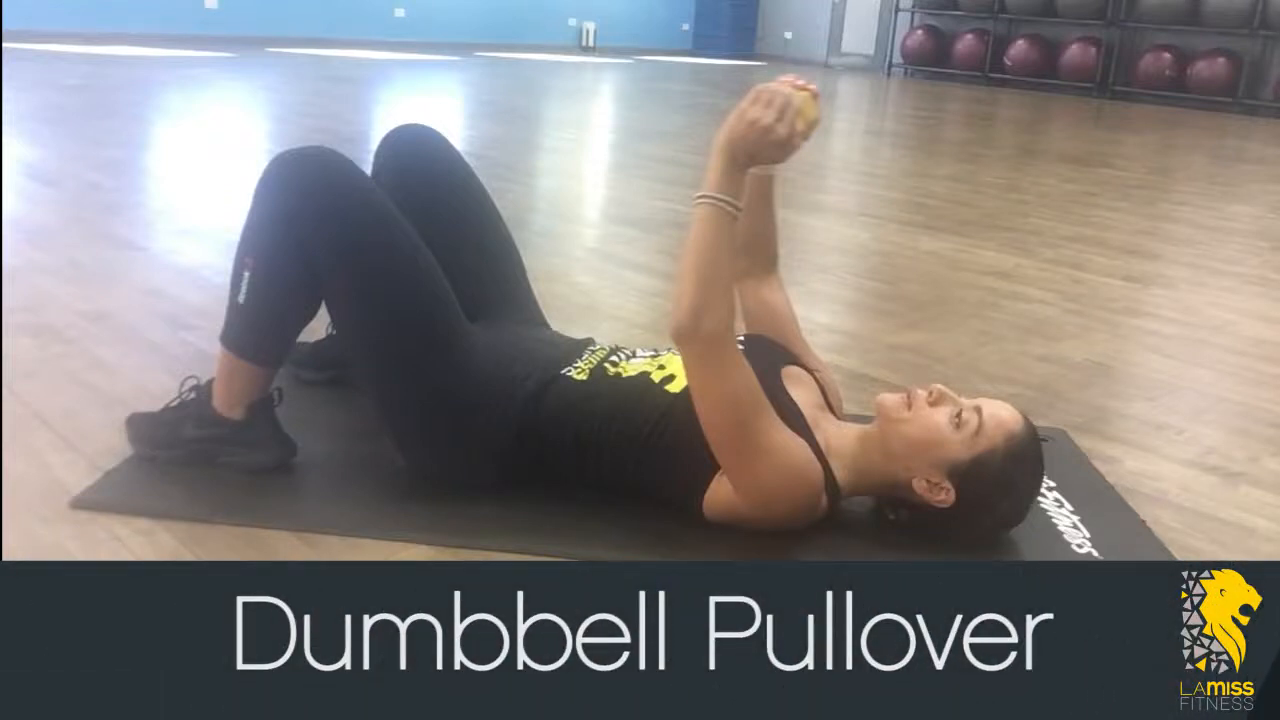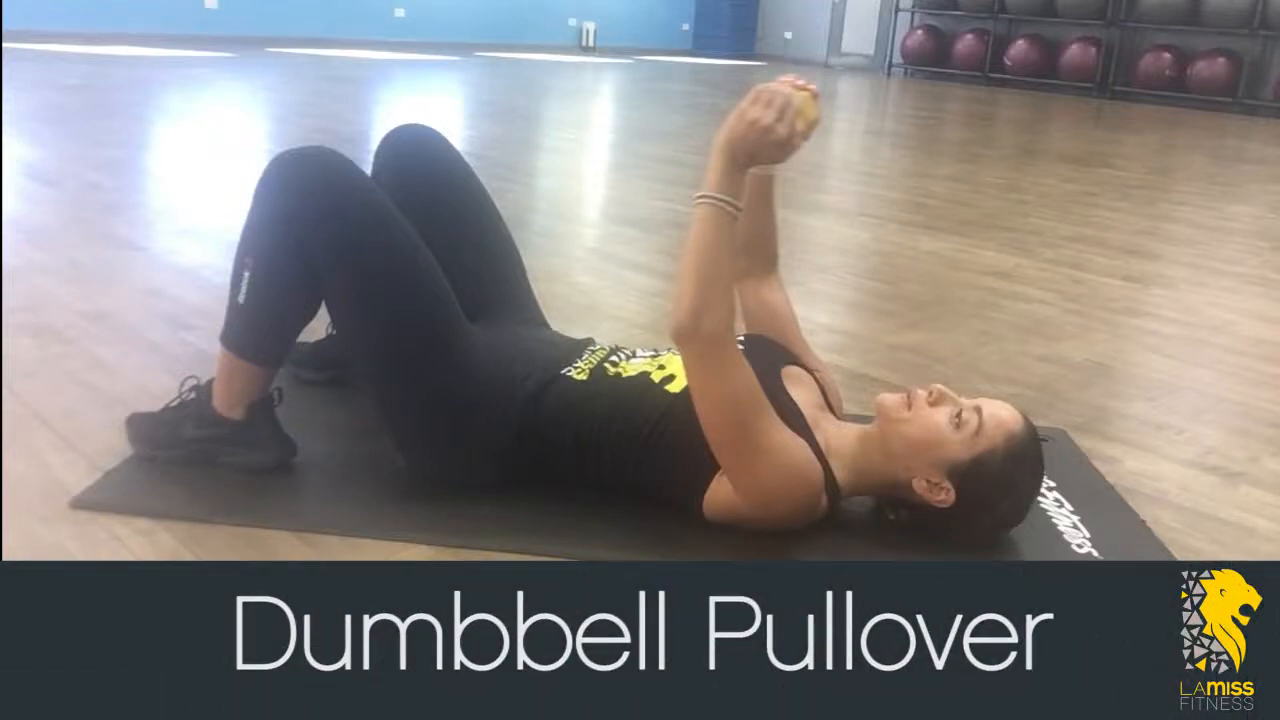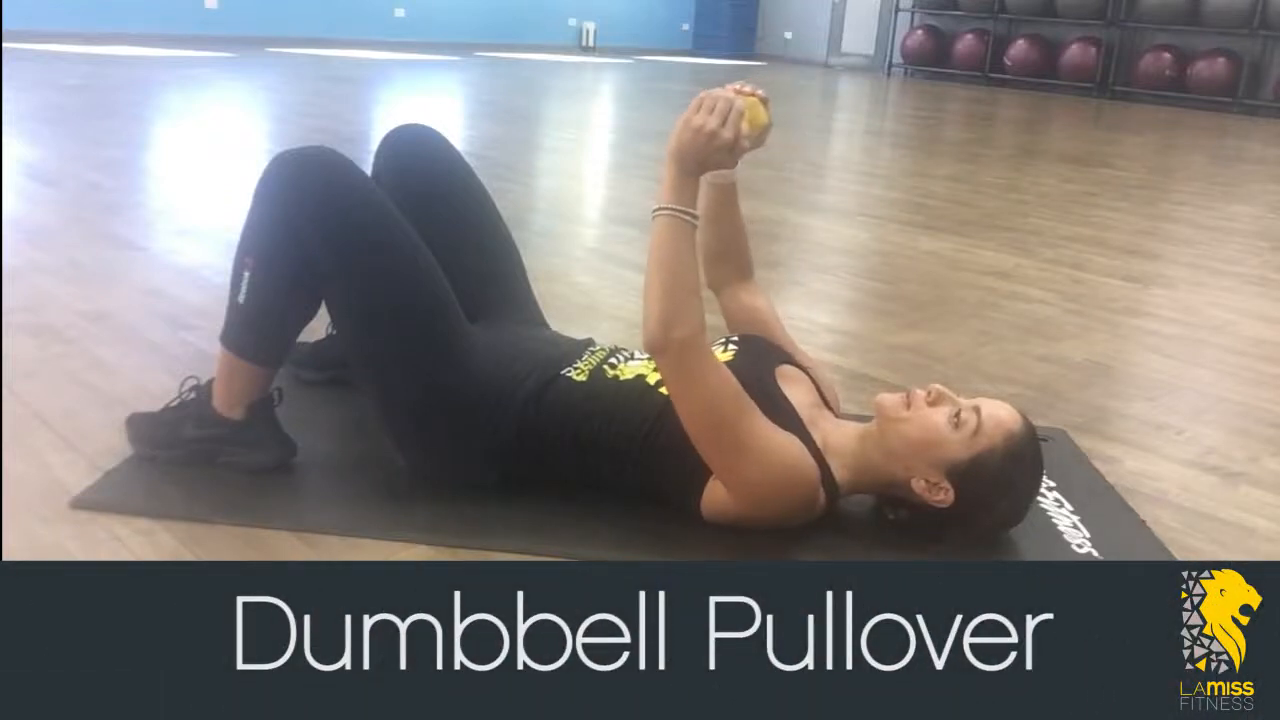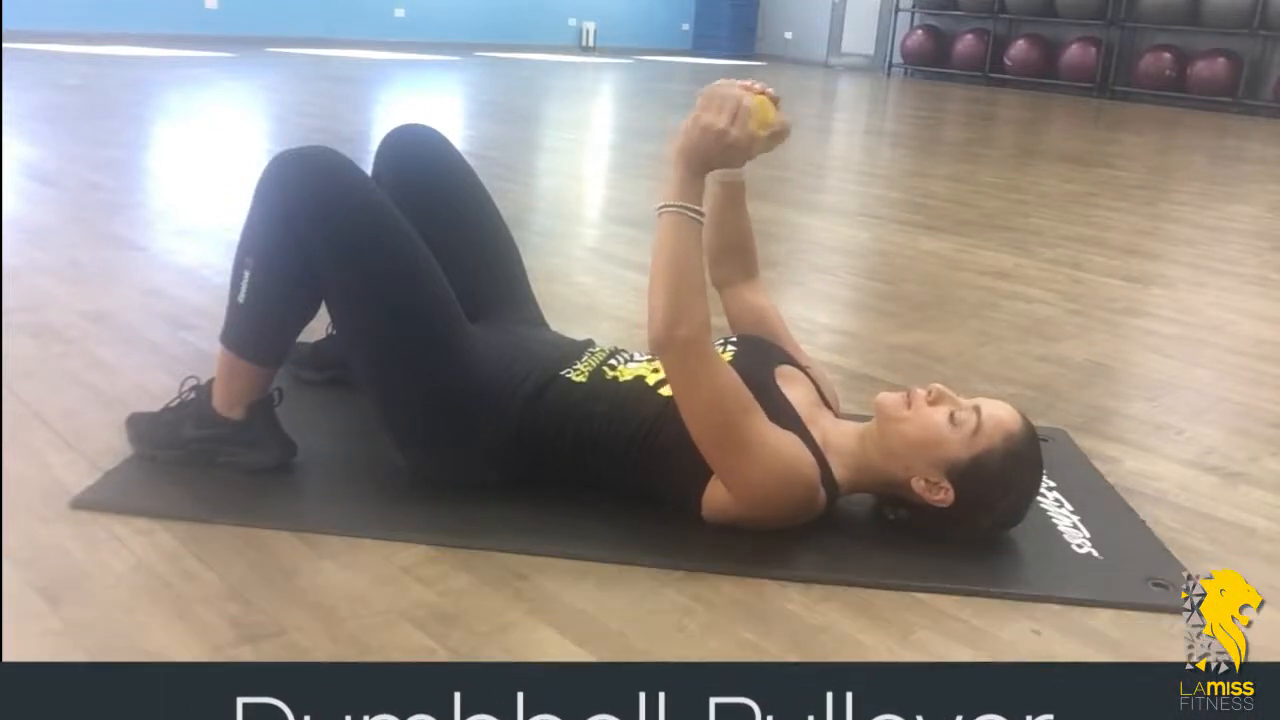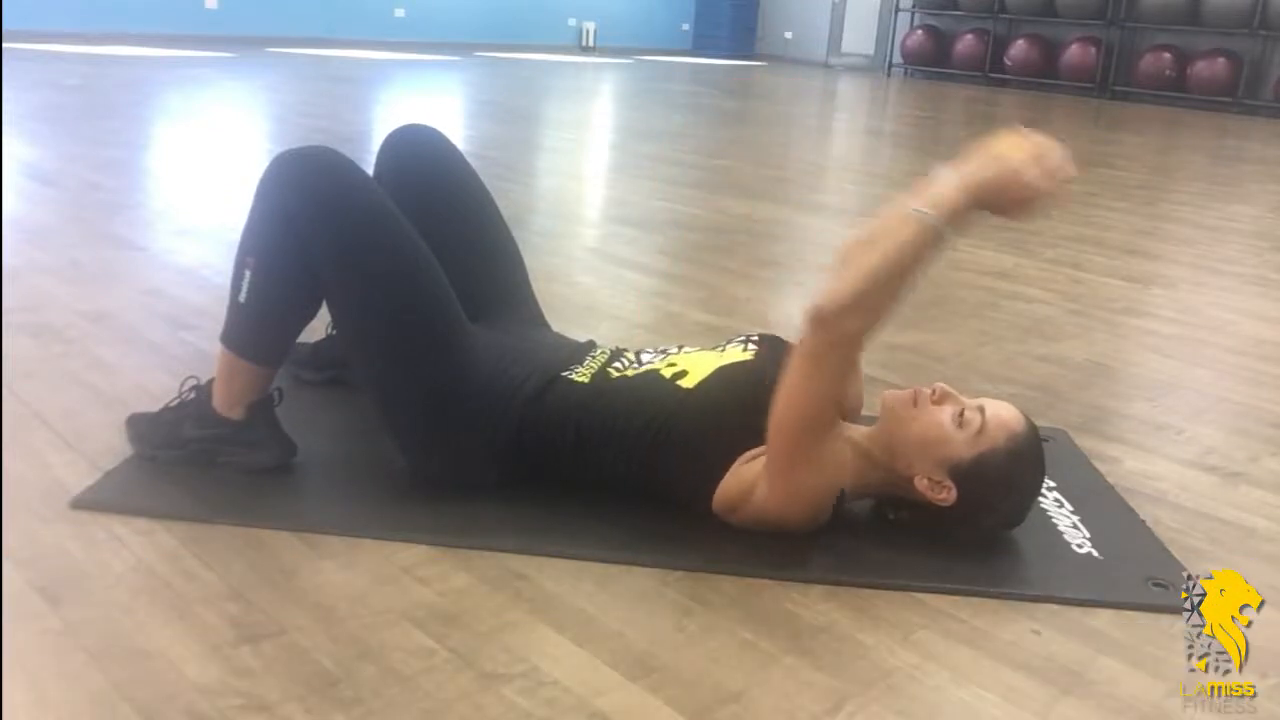
dt=0.4s
person 1, frame 1
left shoulder: (790, 482)
right shoulder: (816, 398)
left elbow: (697, 329)
right elbow: (756, 278)
left wrist: (729, 165)
right wrist: (759, 165)
left hip: (475, 415)
right hip: (527, 353)
left knee: (306, 179)
right knee: (410, 148)
left ankle: (228, 415)
right ankle: (356, 341)
person 1, frame 2
left shoulder: (791, 484)
right shoulder: (816, 398)
left elbow: (696, 330)
right elbow: (754, 280)
left wrist: (729, 165)
right wrist: (760, 165)
left hip: (474, 416)
right hip: (529, 355)
left knee: (307, 179)
right knee: (411, 148)
left ankle: (228, 416)
right ankle: (351, 340)
person 1, frame 3
left shoulder: (787, 480)
right shoulder: (812, 393)
left elbow: (671, 340)
right elbow: (733, 282)
left wrist: (683, 171)
right wrist: (722, 169)
left hip: (472, 411)
right hip: (528, 352)
left knee: (306, 178)
right knee: (411, 147)
left ankle: (228, 415)
right ankle: (353, 341)
person 1, frame 4
left shoulder: (788, 483)
right shoulder: (813, 397)
left elbow: (675, 338)
right elbow: (737, 282)
left wrist: (688, 168)
right wrist: (730, 165)
left hip: (472, 413)
right hip: (528, 356)
left knee: (307, 178)
right knee: (412, 147)
left ankle: (226, 417)
right ankle: (351, 343)
person 1, frame 5
left shoulder: (800, 488)
right shoulder: (848, 419)
left elbow: (832, 314)
right elbow: (847, 306)
left wrist: (963, 187)
right wrist: (957, 186)
left hip: (476, 416)
right hip: (533, 358)
left knee: (309, 179)
right knee: (412, 147)
left ankle: (228, 414)
right ankle: (354, 344)
